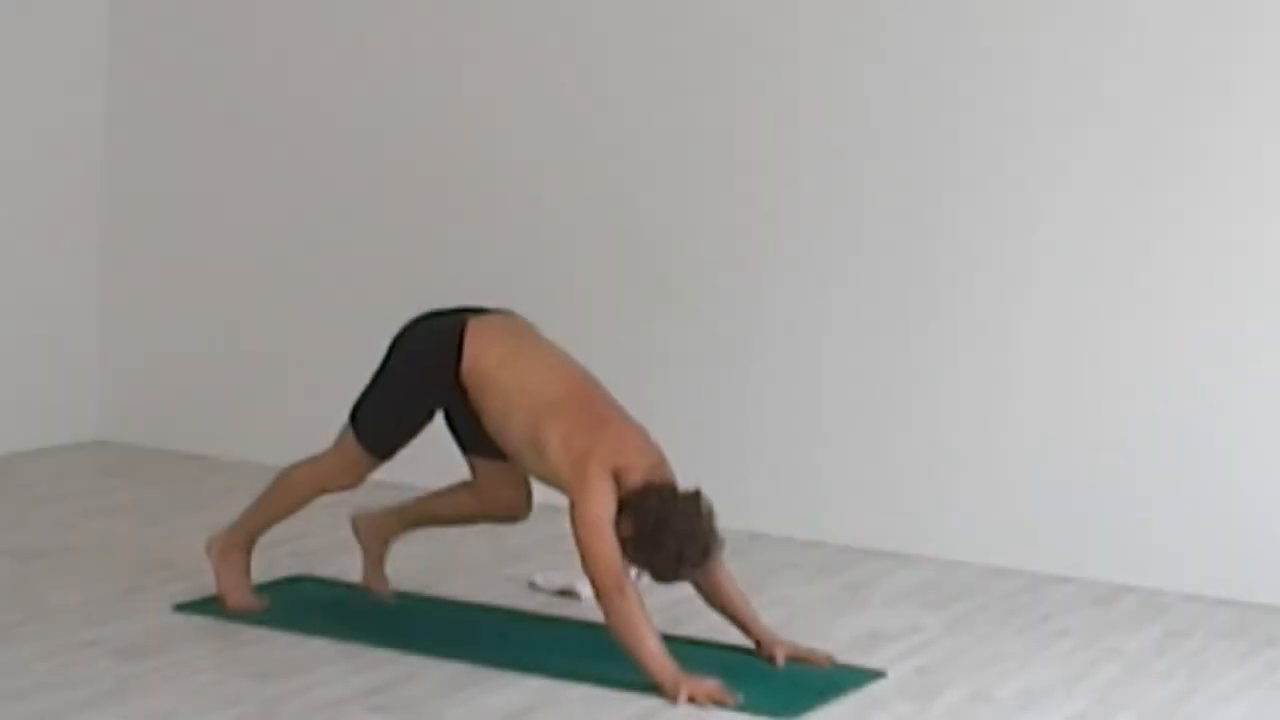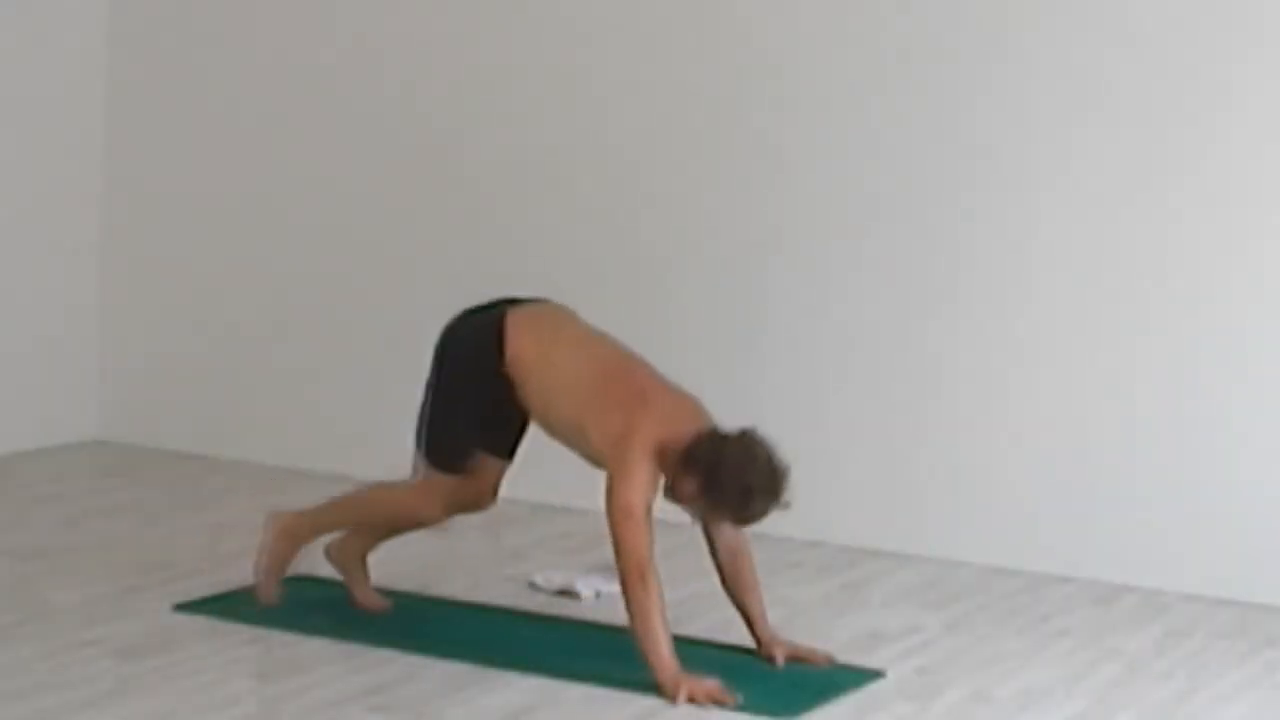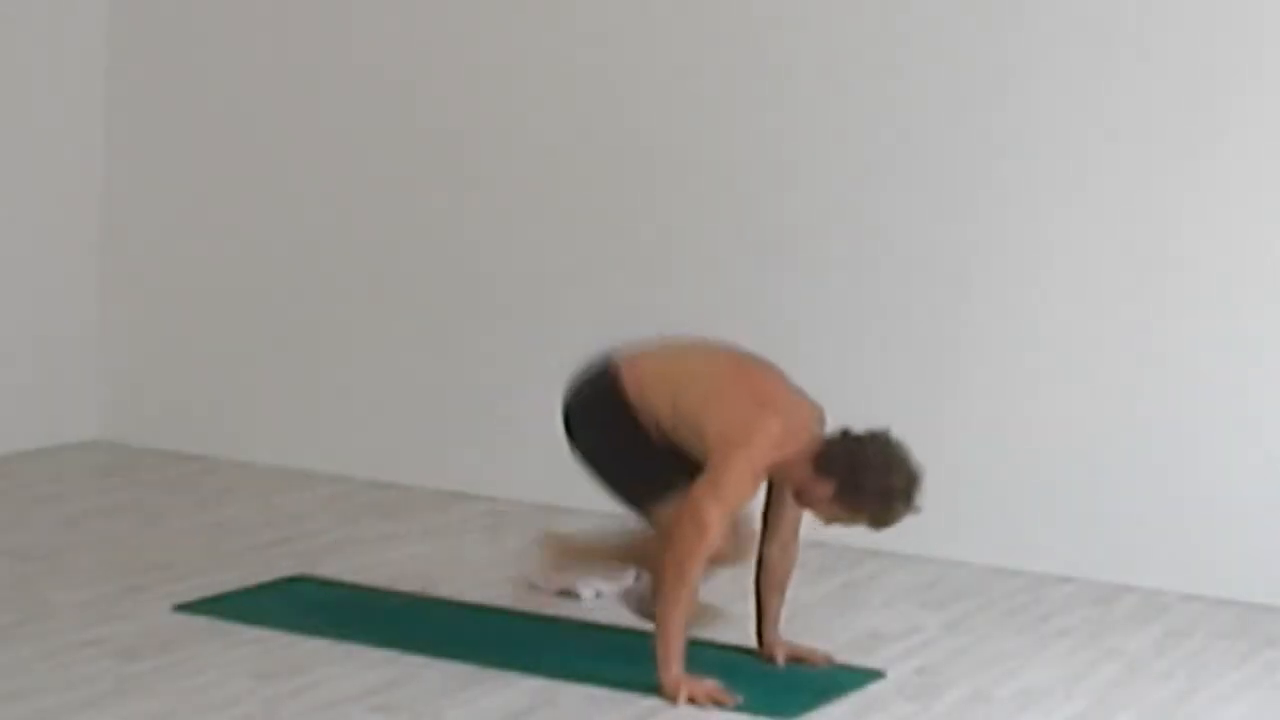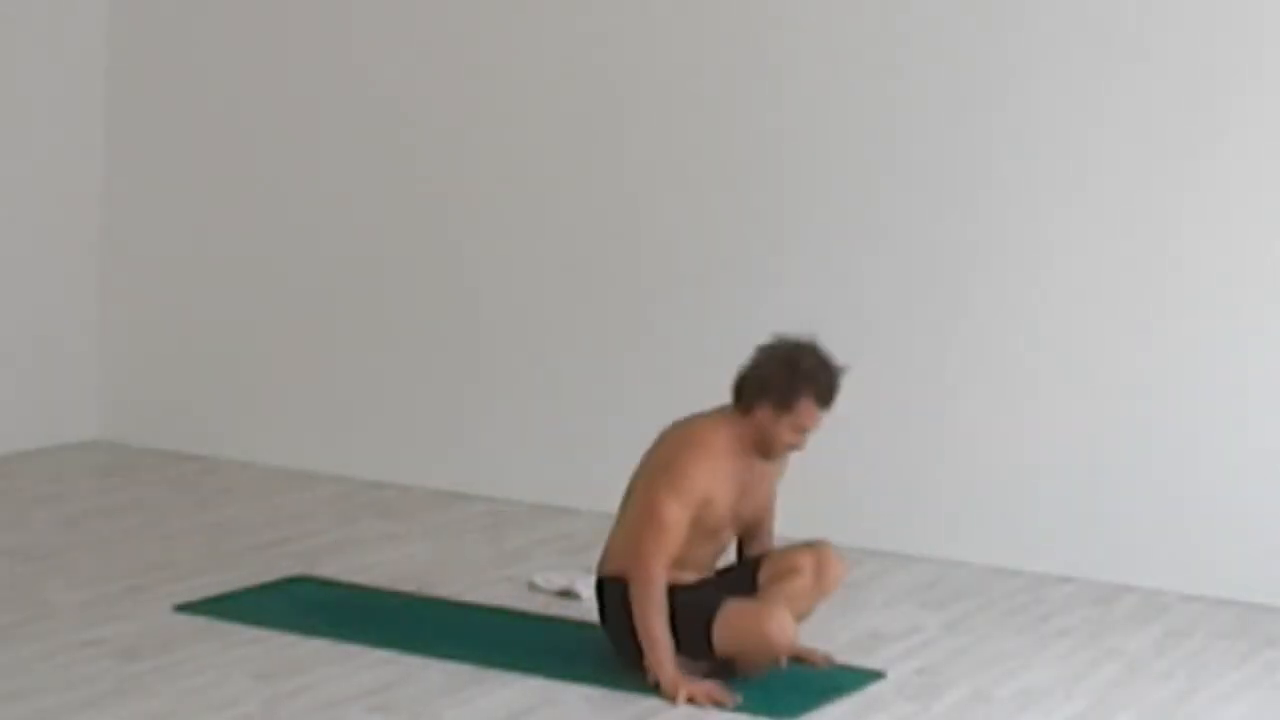
dt=0.7s
person 1, frame 1
left shoulder: (652, 472)
right shoulder: (594, 477)
left elbow: (703, 557)
right elbow: (612, 588)
left wrist: (763, 636)
right wrist: (672, 679)
left hip: (487, 341)
right hip: (441, 349)
left knee: (508, 502)
right knee: (344, 468)
left ankle: (383, 527)
right ankle: (232, 545)
person 1, frame 2
left shoulder: (702, 436)
right shoulder: (639, 452)
left elbow: (729, 541)
right elbow: (637, 572)
left wrist: (766, 635)
right wrist: (671, 676)
left hip: (526, 332)
right hip: (482, 345)
left knee: (476, 491)
right knee: (432, 501)
left ankle: (352, 549)
right ankle: (292, 530)
person 1, frame 3
left shoulder: (806, 435)
right shoulder: (753, 455)
left elbow: (780, 538)
right elbow: (685, 561)
left wrist: (769, 636)
right wrist: (671, 675)
left hip: (640, 405)
right hip: (602, 407)
left knee: (725, 534)
right knee: (709, 545)
person 1, frame 4
left shoulder: (769, 451)
right shoulder: (696, 456)
left elbow: (756, 541)
right elbow: (647, 569)
left wrist: (773, 635)
right wrist: (669, 676)
left hip: (700, 589)
right hip: (637, 603)
left knee: (825, 565)
right knee: (774, 629)
left ankle: (716, 644)
right ankle: (687, 662)
